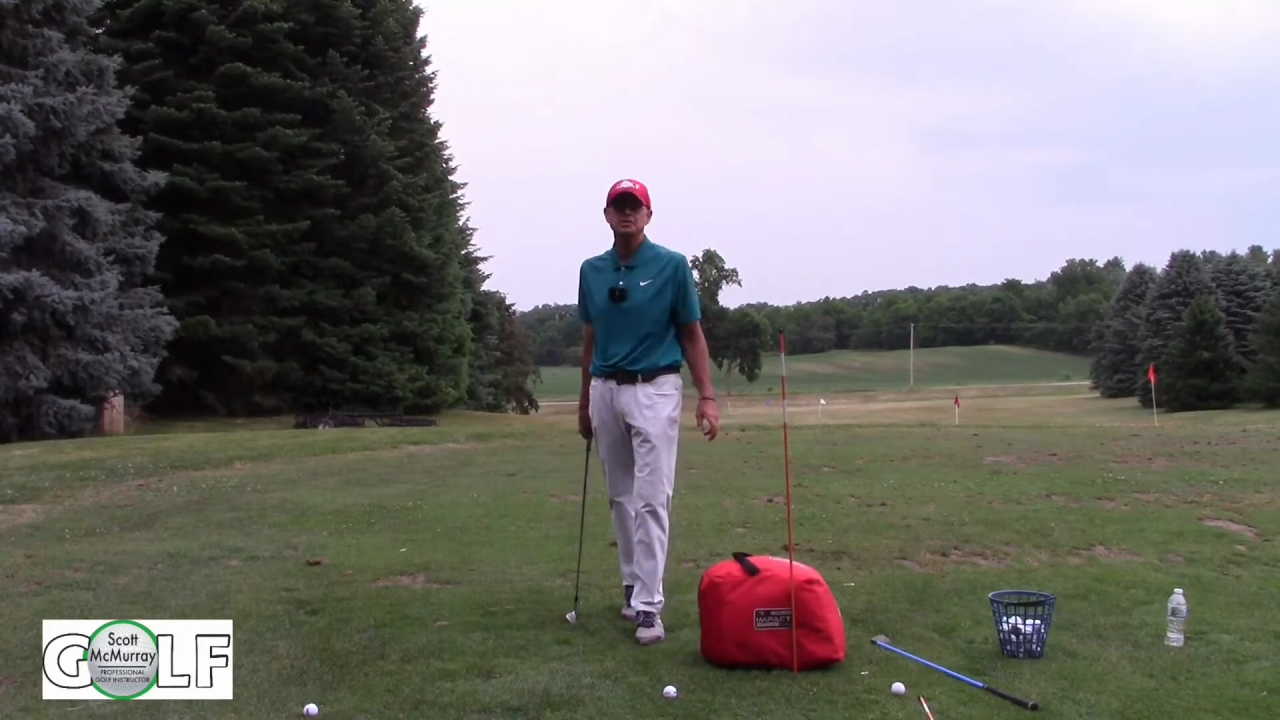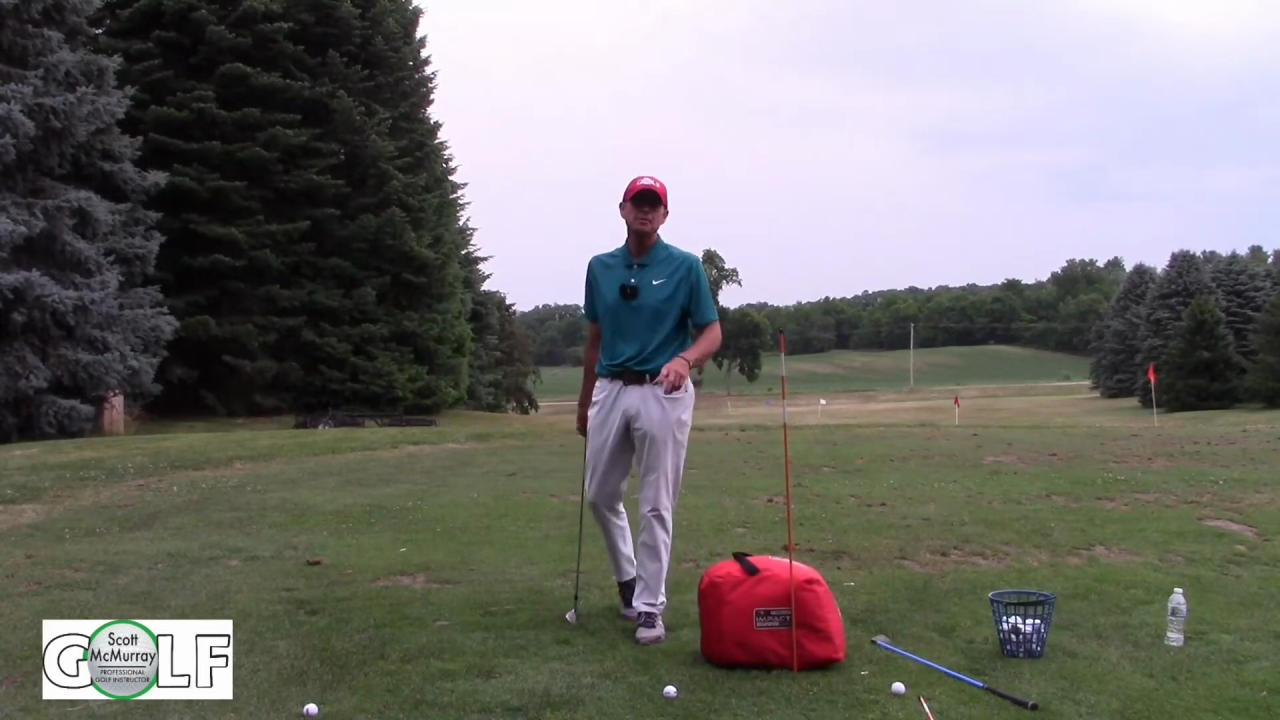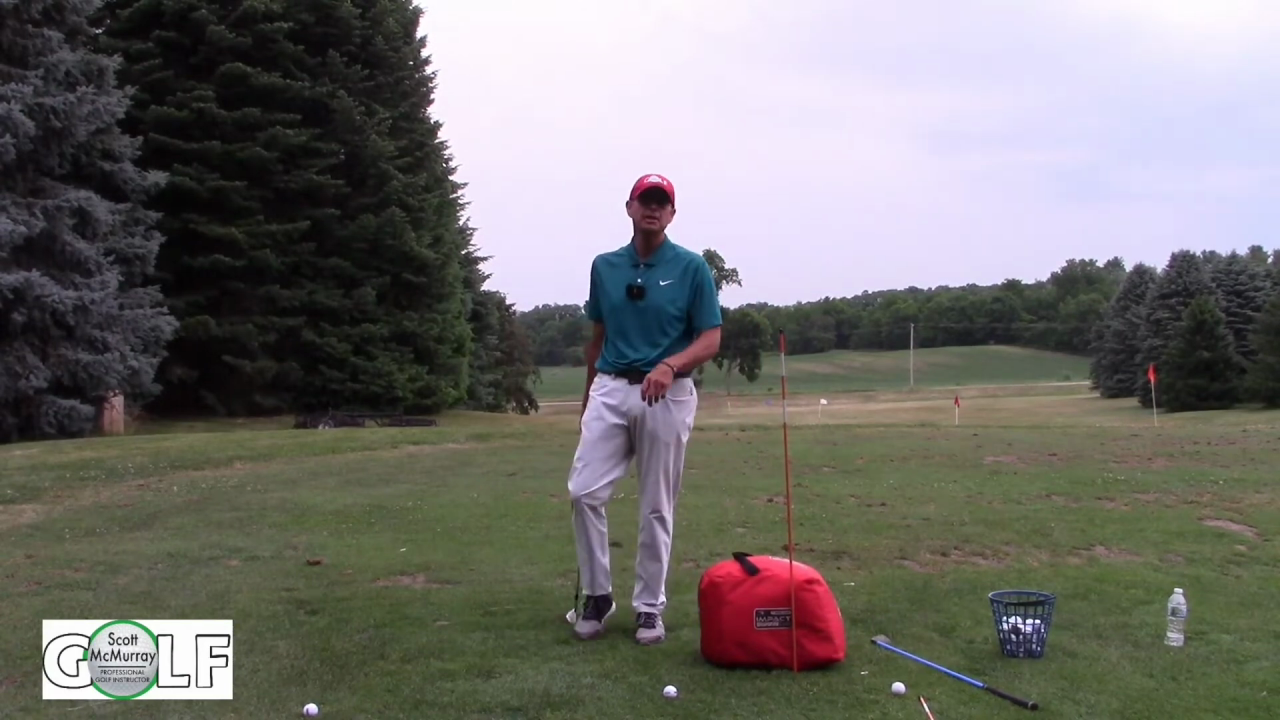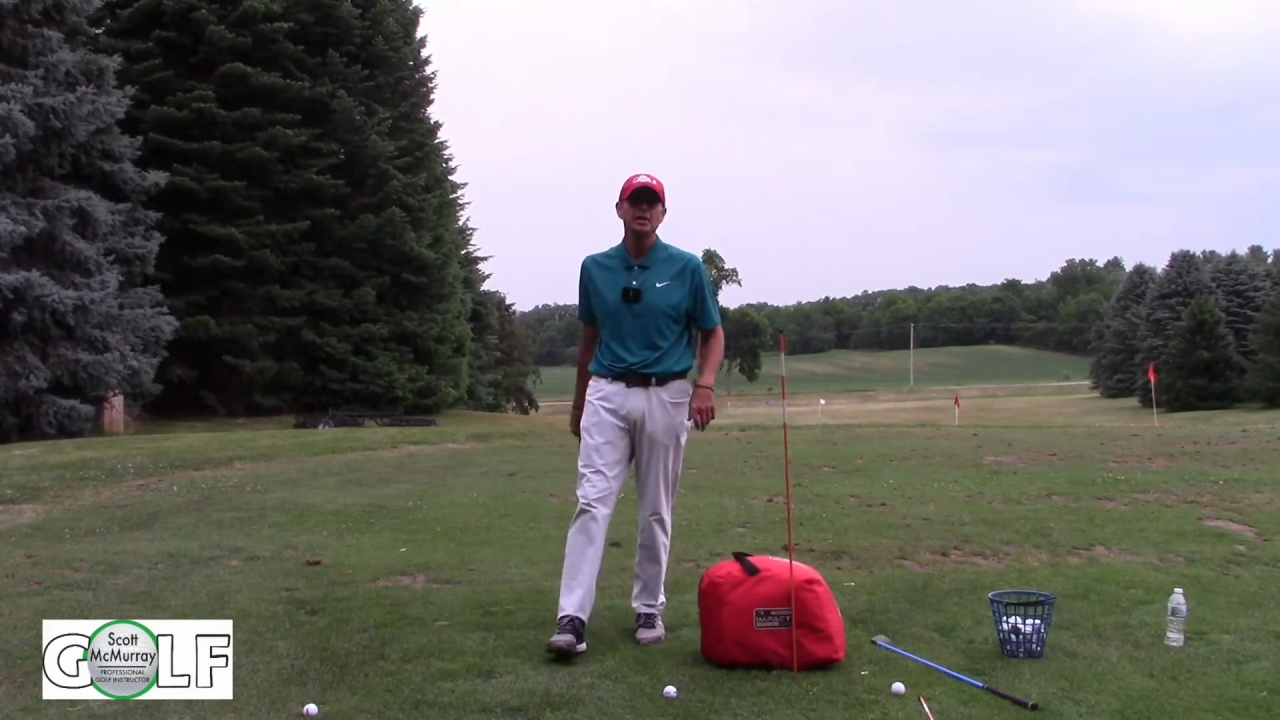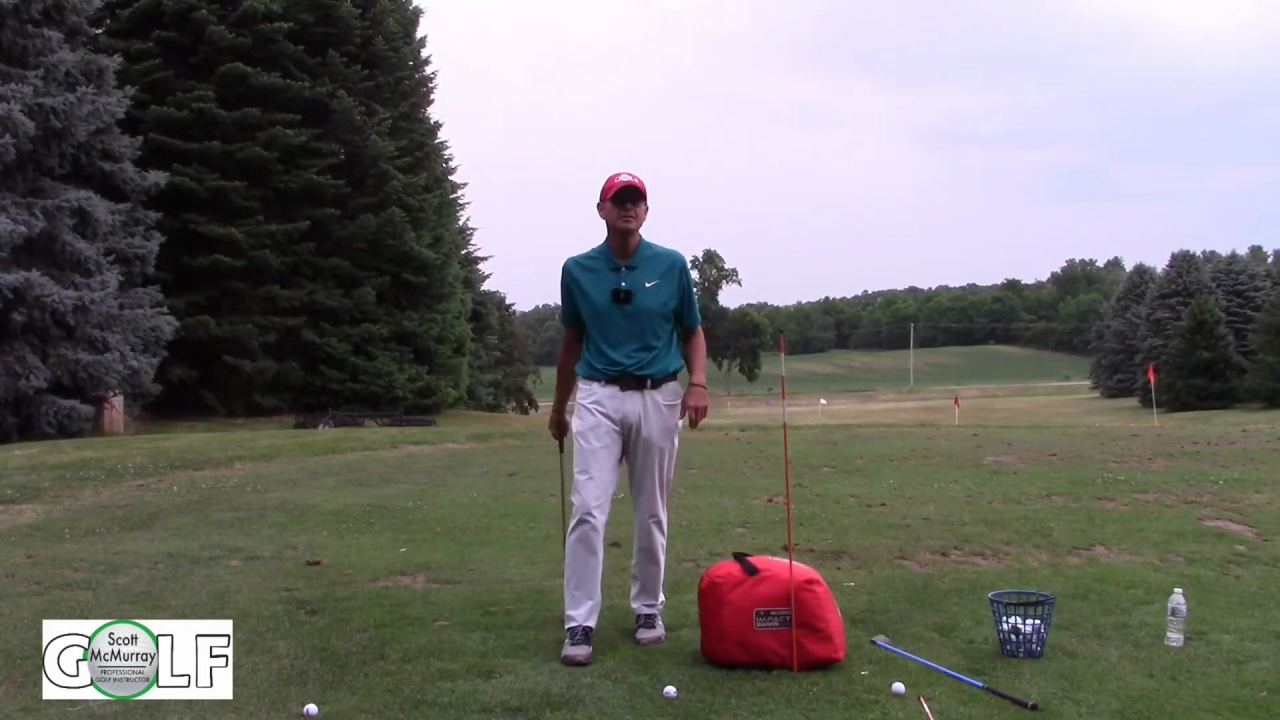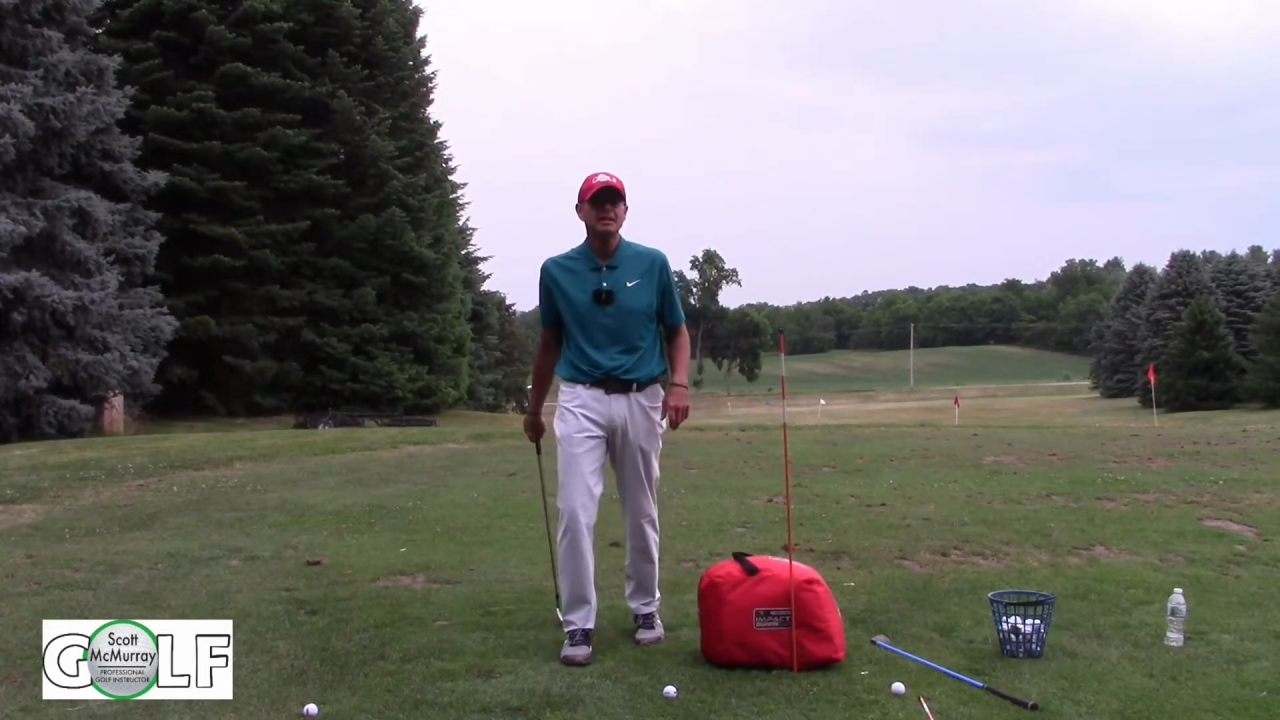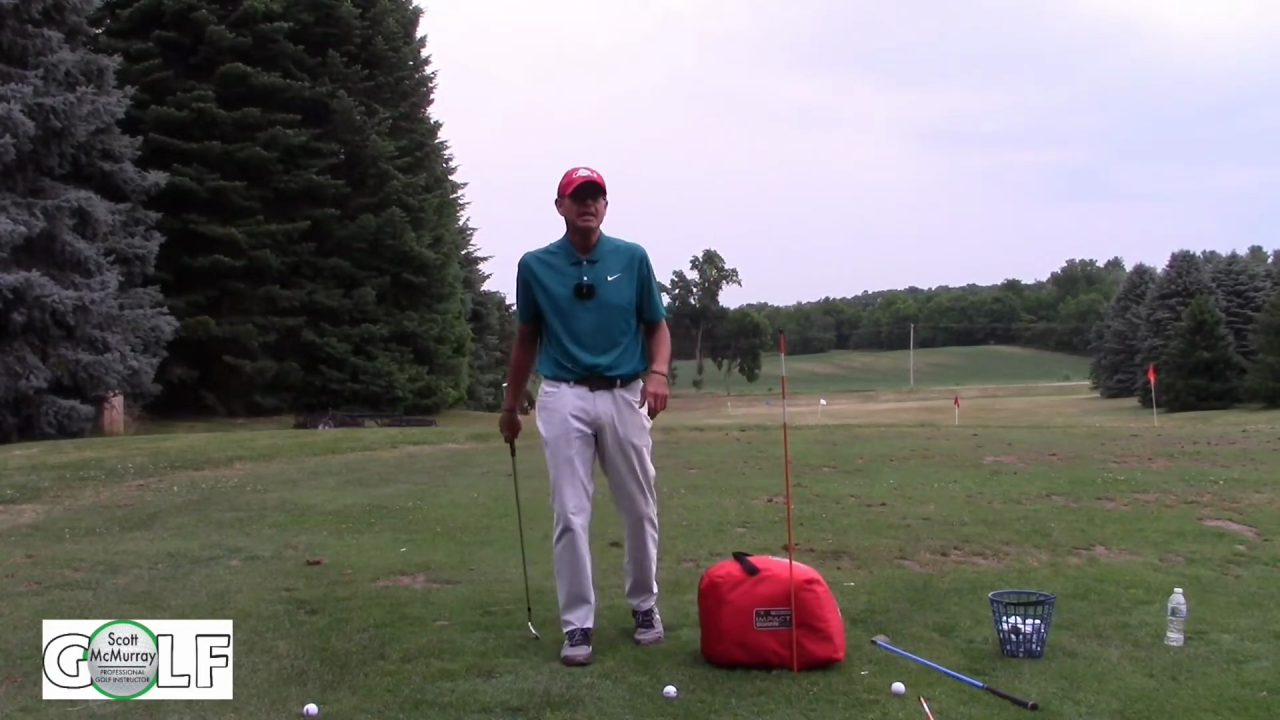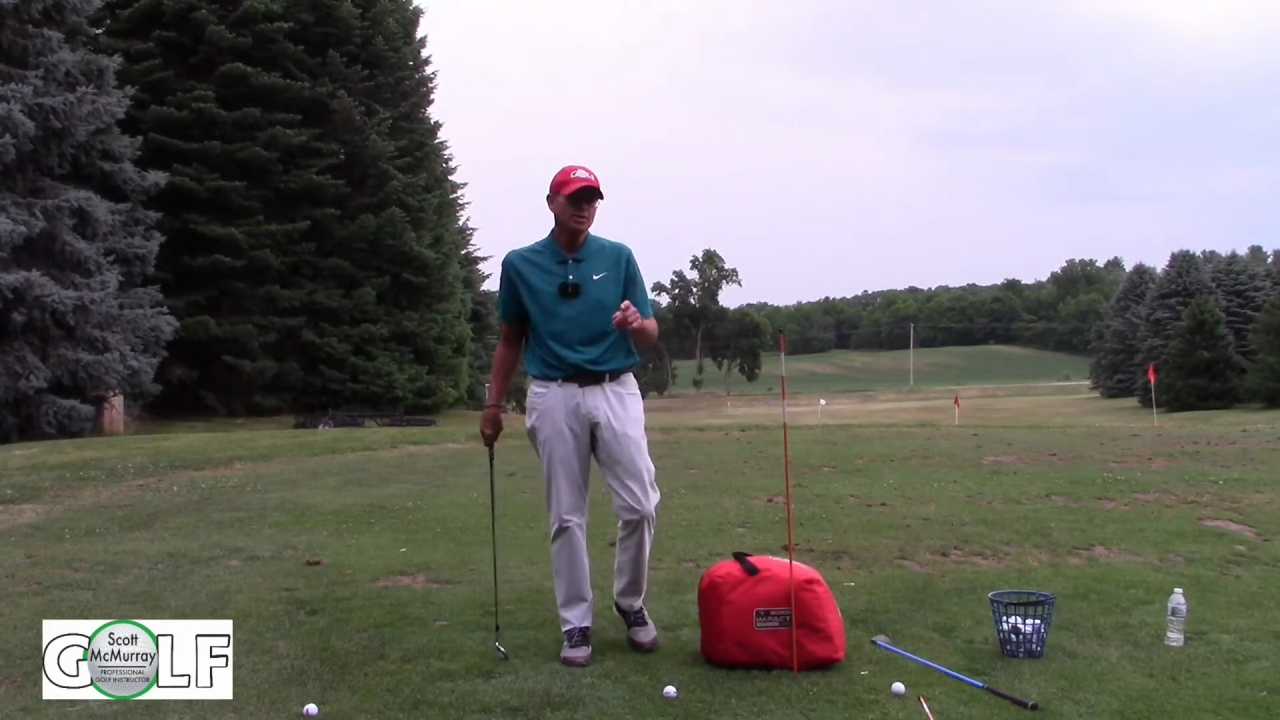
dt=0.3s
person 1, frame 1
left shoulder: (673, 266)
right shoulder: (591, 270)
left elbow: (692, 335)
left wrist: (707, 396)
right wrist: (584, 402)
left hip: (656, 391)
right hip: (607, 392)
left knee: (651, 501)
right knee: (621, 498)
left ankle: (648, 607)
right ankle: (633, 583)
person 1, frame 2
left shoulder: (686, 266)
right shoulder: (599, 267)
left elbow: (711, 331)
left wrist: (684, 360)
right wrist: (584, 400)
left hip: (663, 394)
right hip: (611, 392)
left knee: (656, 506)
right knee: (601, 497)
left ankle: (649, 607)
right ankle: (628, 575)
person 1, frame 3
left shoulder: (692, 267)
right shoulder: (604, 266)
left elbow: (709, 337)
left wrist: (670, 367)
right wrist: (587, 397)
left hip: (668, 397)
right hip: (611, 391)
left knee: (656, 508)
right knee: (585, 492)
left ankle: (649, 607)
right ankle: (598, 595)
person 1, frame 4
left shoulder: (687, 267)
right shoulder: (594, 268)
left elbow: (712, 334)
left wrist: (704, 385)
right wrist: (578, 403)
left hip: (665, 397)
right hip: (607, 395)
left knee: (655, 511)
right knee: (592, 503)
left ankle: (649, 608)
right ankle: (573, 618)
person 1, frame 5
left shoulder: (672, 265)
right shoulder: (577, 269)
left elbow: (692, 331)
right elbow: (572, 342)
left wrist: (697, 383)
right wrist: (559, 407)
left hip: (658, 399)
right hip: (598, 398)
left knee: (651, 513)
right knee: (589, 510)
left ankle: (648, 608)
right ankle: (580, 624)
person 1, frame 6
left shoulder: (653, 264)
right shoulder: (556, 271)
left elbow: (676, 332)
right elbow: (550, 343)
left wrist: (678, 384)
right wrist: (534, 407)
left hip: (640, 400)
right hip: (581, 401)
left knee: (641, 514)
right knee: (575, 513)
left ankle: (645, 606)
right ankle: (579, 624)
person 1, frame 7
left shoulder: (633, 258)
right shoulder: (535, 265)
left elbow: (657, 326)
right elbow: (526, 339)
left wrist: (658, 373)
right wrist: (510, 404)
left hip: (625, 398)
right hip: (564, 400)
left knee: (639, 511)
right knee: (571, 517)
left ankle: (643, 603)
right ankle: (577, 625)
person 1, frame 8
left shoulder: (619, 257)
right shoulder: (519, 263)
left elbow: (651, 329)
right elbow: (510, 340)
left wrist: (638, 324)
right wrist: (493, 404)
left hip: (616, 392)
right hip: (554, 398)
left knee: (639, 504)
right knee: (567, 517)
left ankle: (632, 601)
right ankle: (576, 624)
